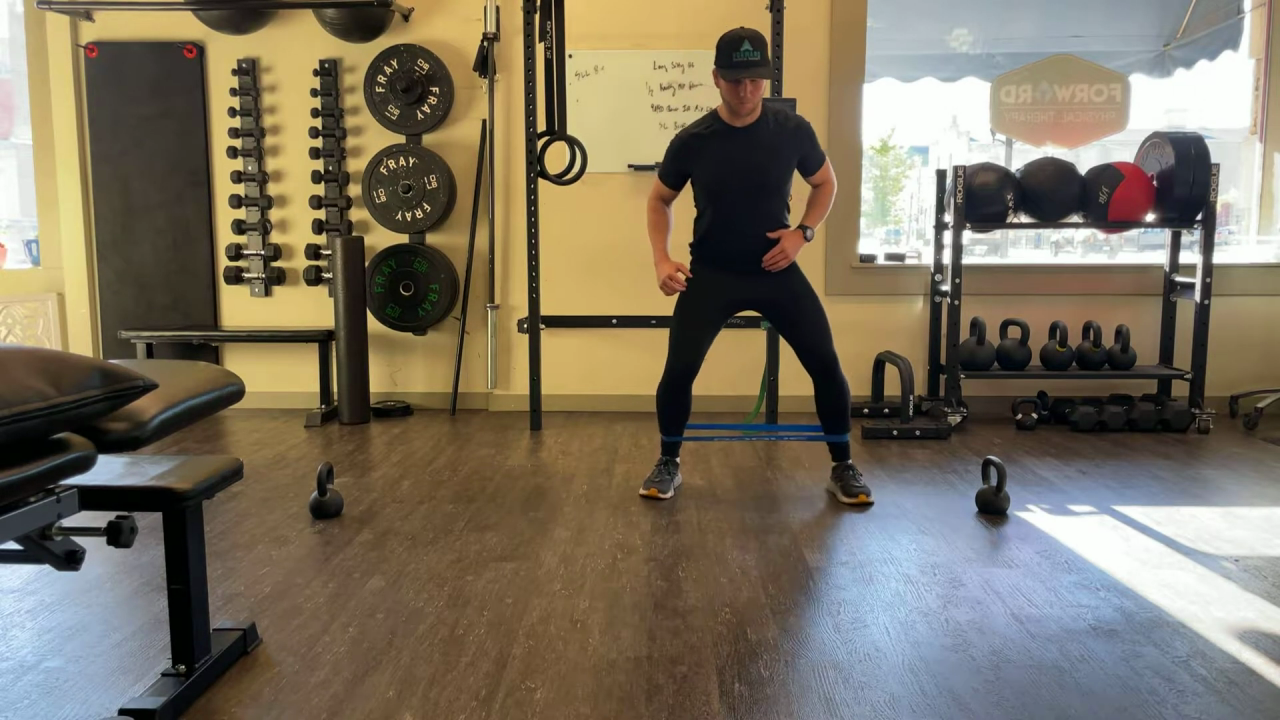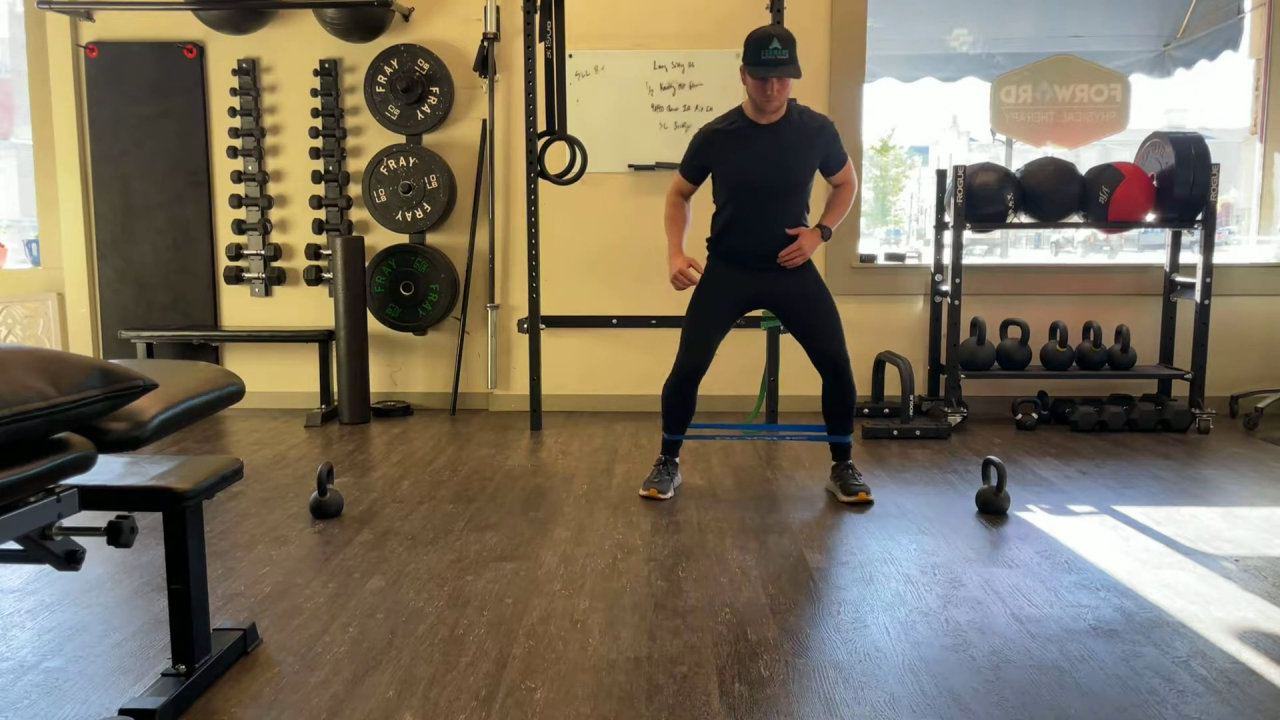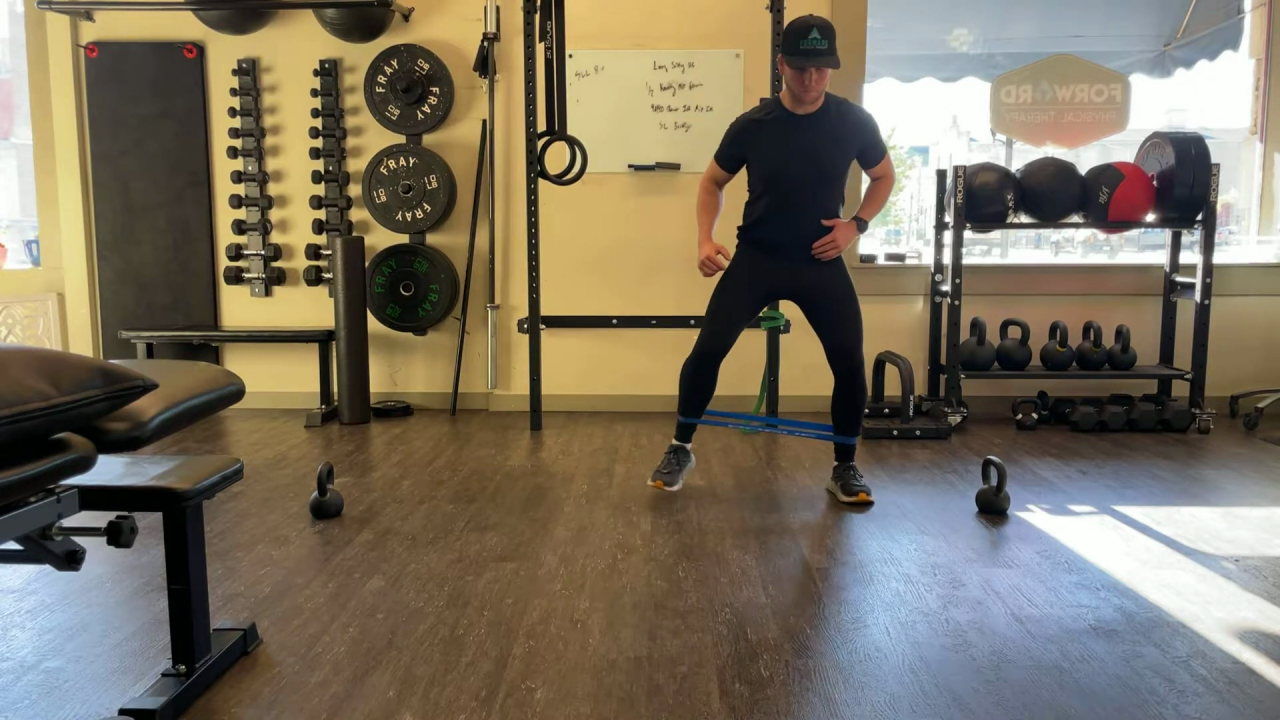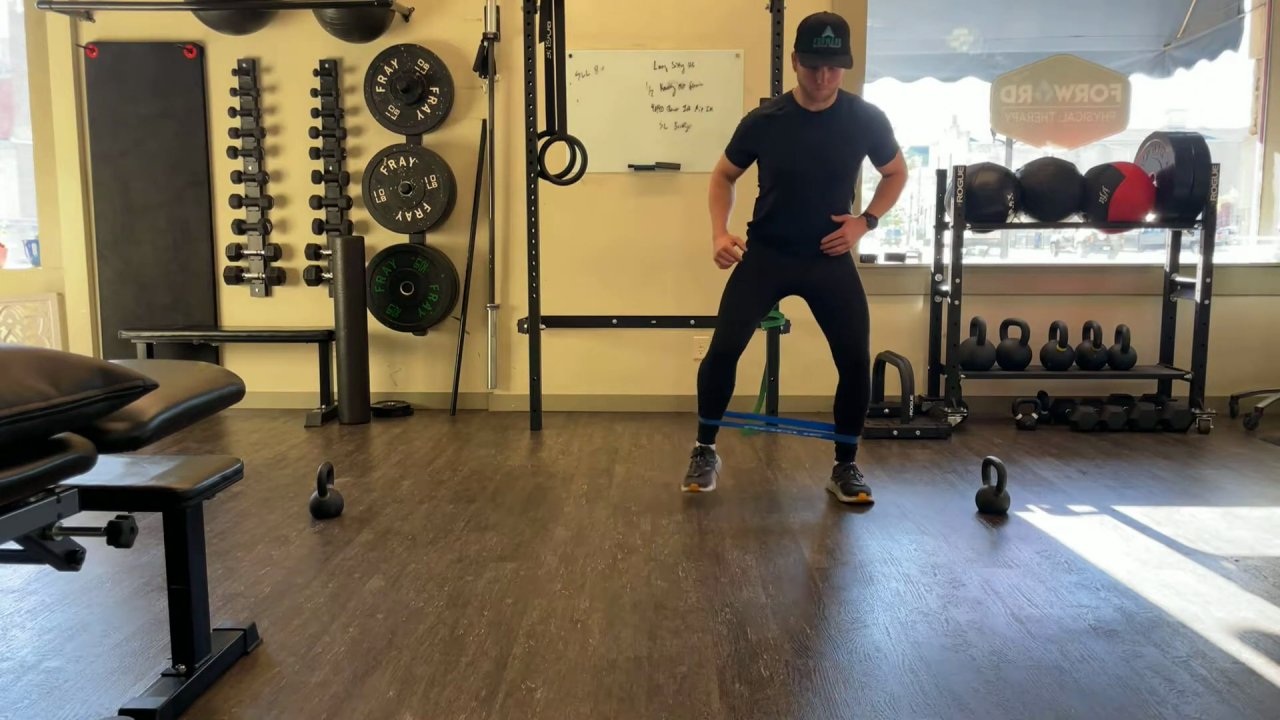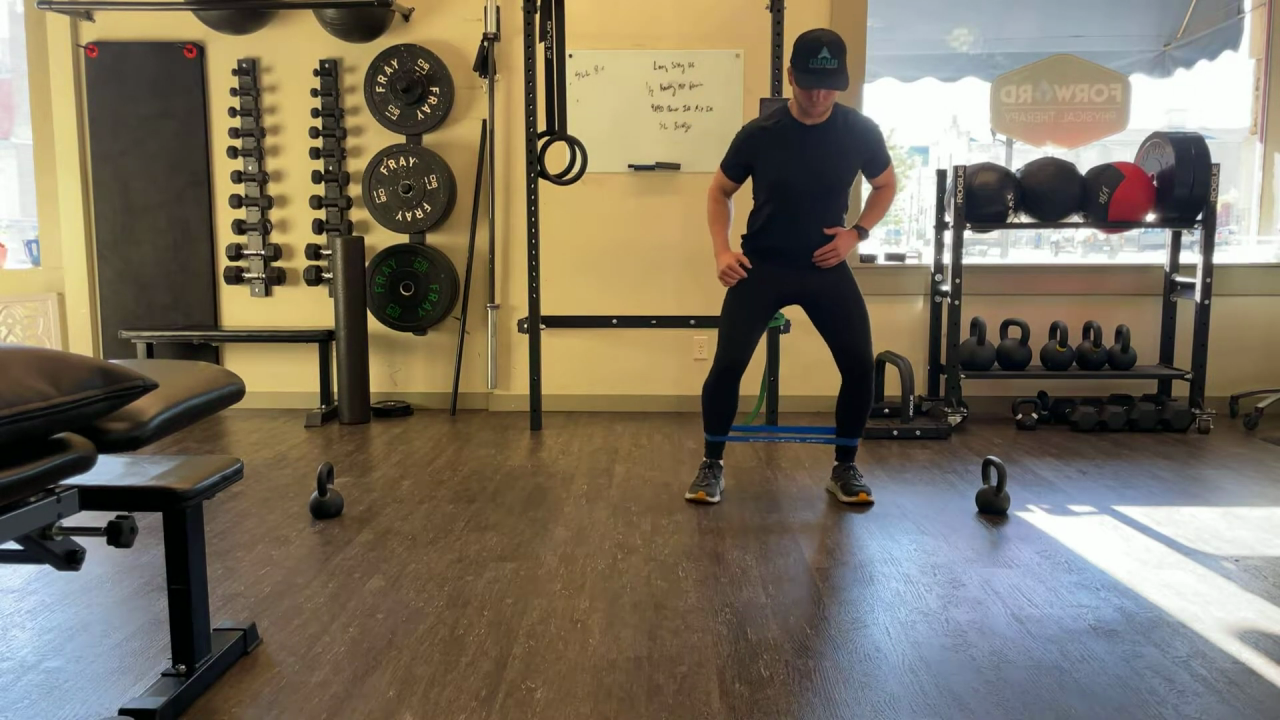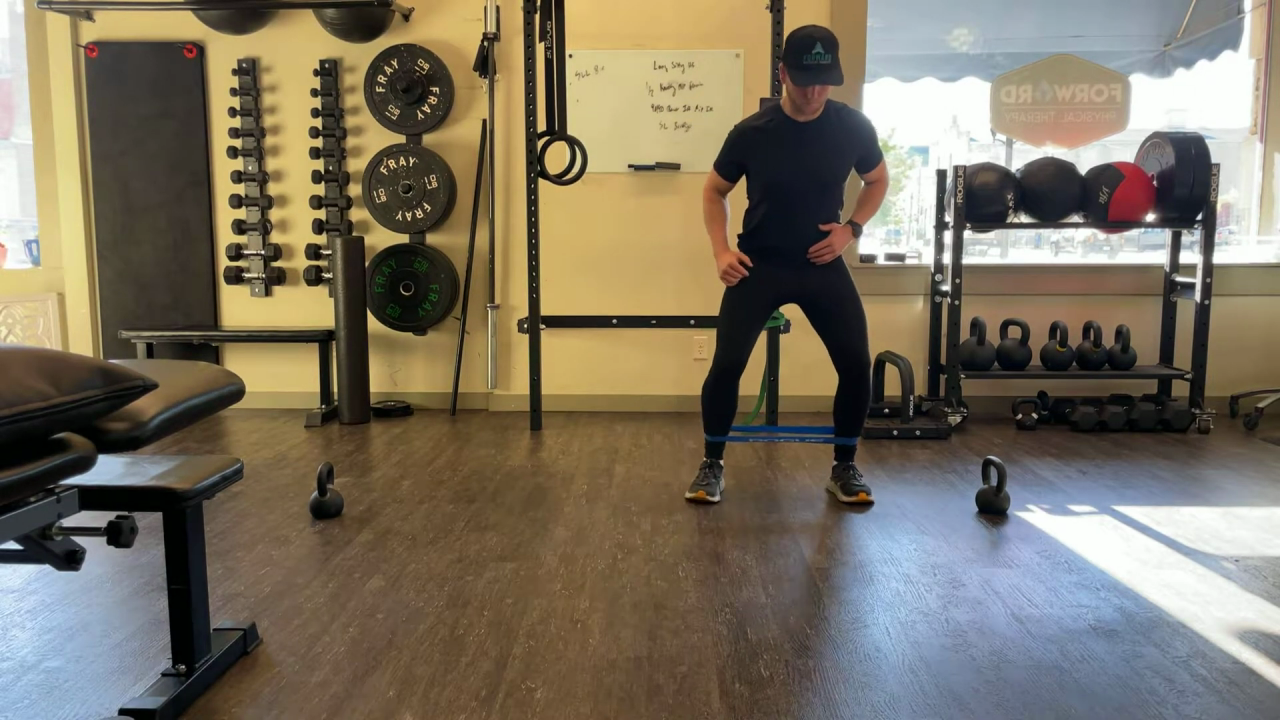
dt=0.2s
person 1, frame 1
left shoulder: (792, 130)
right shoulder: (692, 140)
left elbow: (825, 183)
right elbow: (659, 199)
left wrist: (802, 232)
right wrist: (662, 258)
left hip: (776, 269)
right hip: (711, 274)
left knee: (825, 364)
right knee: (679, 370)
left ankle: (842, 467)
right ankle: (668, 462)
person 1, frame 2
left shoulder: (816, 129)
right shoulder: (715, 136)
left elbow: (845, 184)
right elbow: (679, 194)
left wrist: (820, 232)
right wrist: (676, 252)
left hip: (791, 268)
right hip: (728, 270)
left knee: (836, 364)
right knee: (688, 367)
left ankle: (842, 467)
right ankle: (668, 461)
person 1, frame 3
left shoulder: (854, 122)
right shoulder: (752, 126)
left elbow: (884, 177)
right elbow: (713, 182)
left wrist: (856, 224)
right wrist: (705, 240)
left hip: (821, 262)
right hip: (756, 258)
left knee: (850, 363)
right knee: (707, 351)
left ankle: (845, 467)
right ankle: (680, 448)
person 1, frame 4
left shoulder: (866, 119)
right shoulder: (764, 121)
left elbow: (897, 173)
right elbow: (724, 175)
left wrist: (866, 220)
right wrist: (720, 231)
left hip: (830, 258)
right hip: (766, 254)
left knee: (855, 362)
right knee: (724, 349)
left ankle: (845, 466)
right ankle: (705, 450)
person 1, frame 5
left shoulder: (860, 132)
right shoulder: (758, 134)
left elbow: (886, 185)
right elbow: (720, 191)
left wrist: (857, 232)
right wrist: (722, 249)
left hip: (826, 267)
right hip: (761, 266)
left knee: (860, 365)
right knee: (728, 364)
left ankle: (844, 468)
right ankle: (712, 464)
person 1, frame 6
left shoulder: (853, 127)
right shoulder: (751, 133)
left elbow: (878, 180)
right elbow: (714, 191)
left wrist: (851, 228)
right wrist: (721, 249)
left hip: (823, 264)
right hip: (758, 265)
left knee: (857, 364)
right knee: (727, 364)
left ankle: (844, 468)
right ankle: (712, 464)
